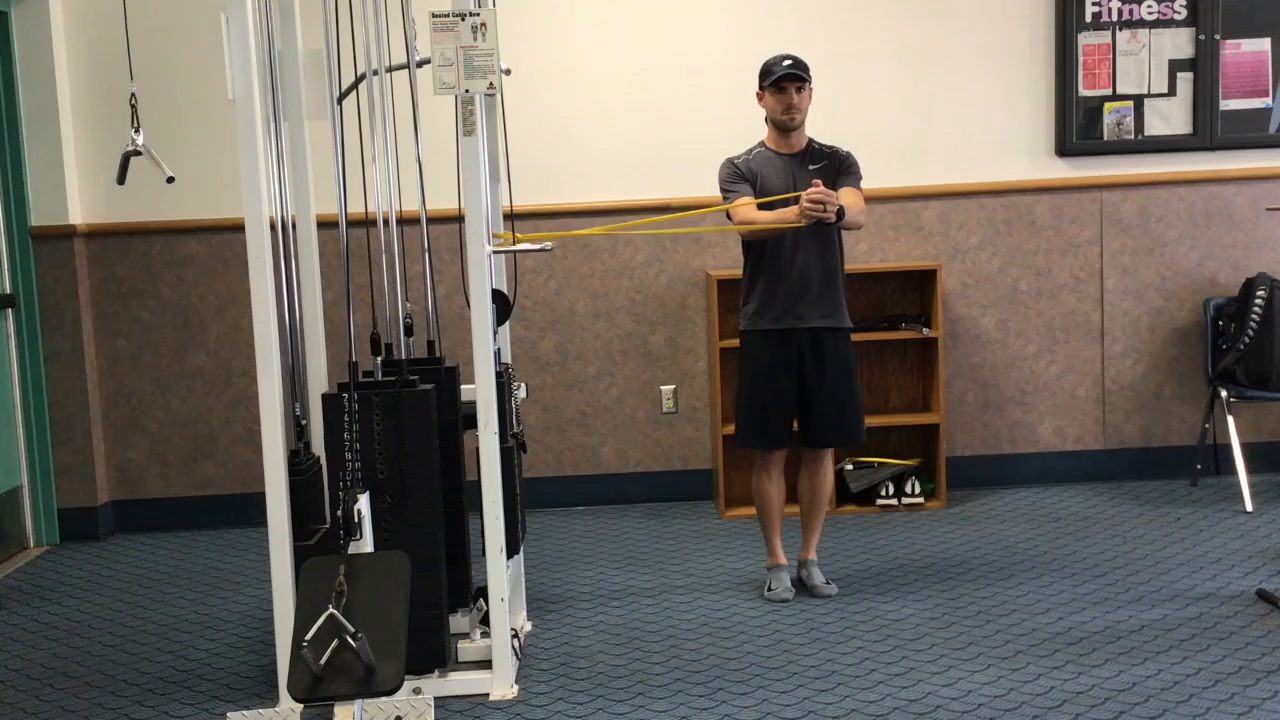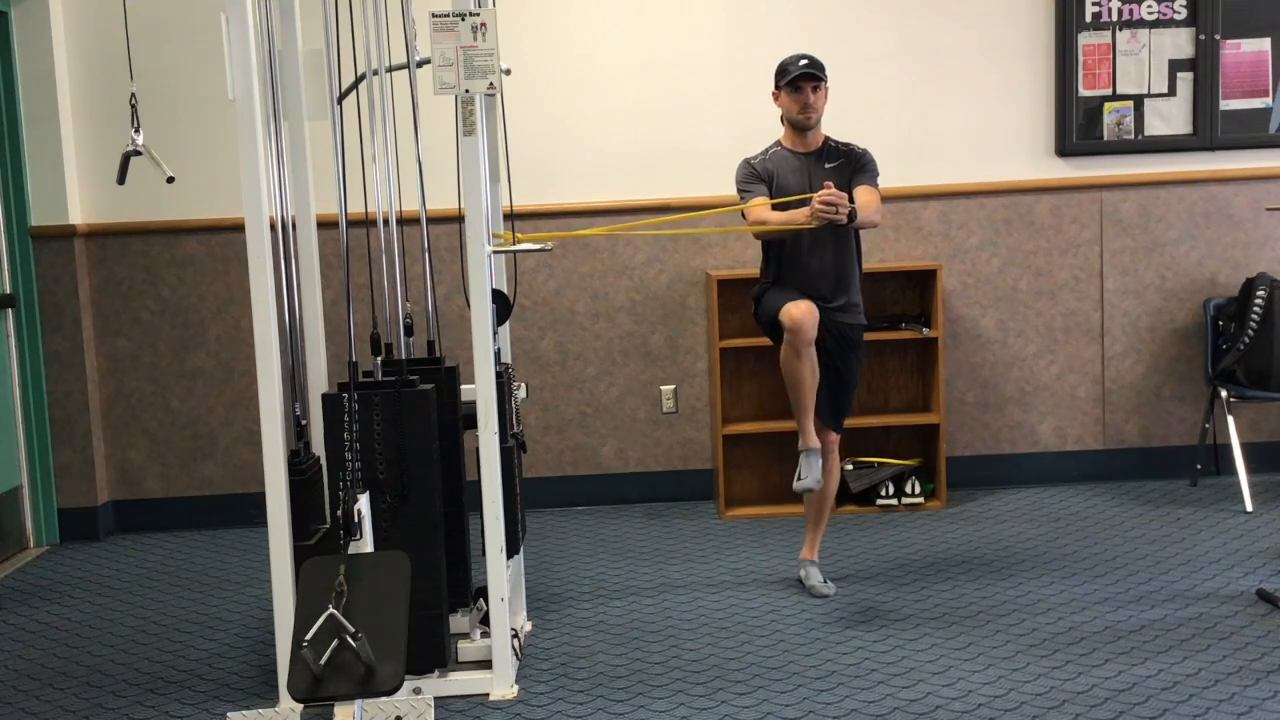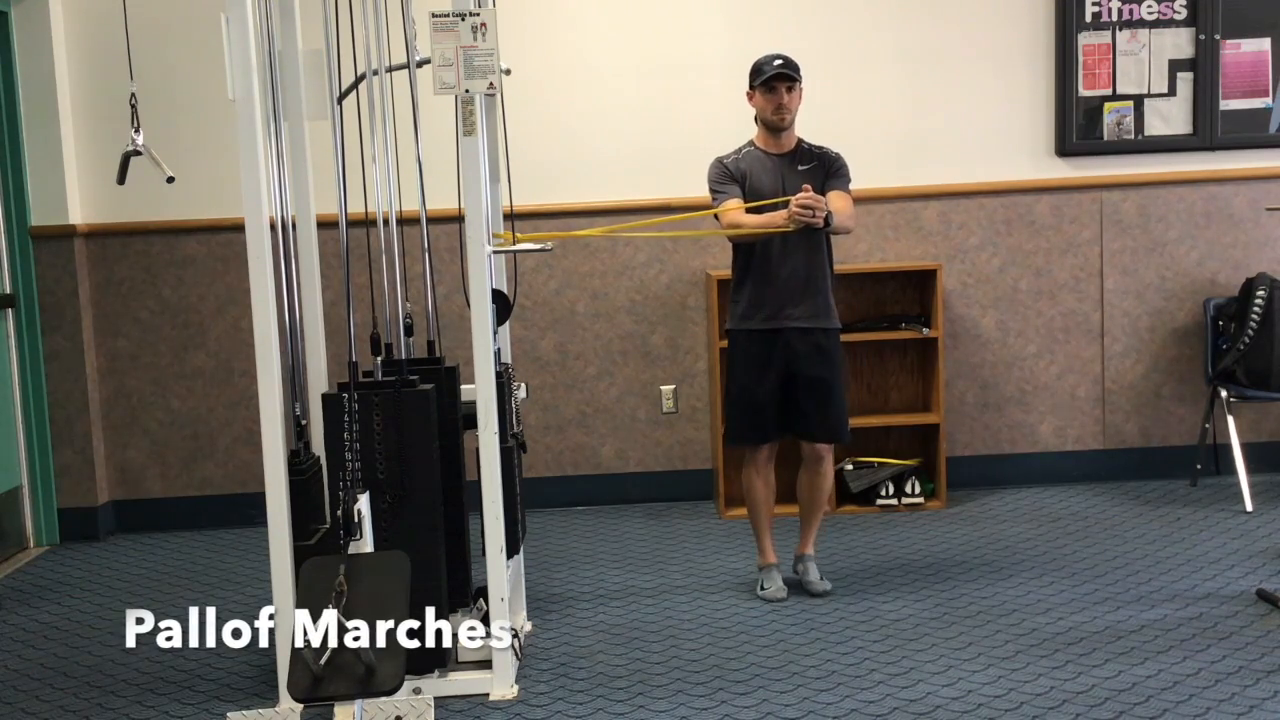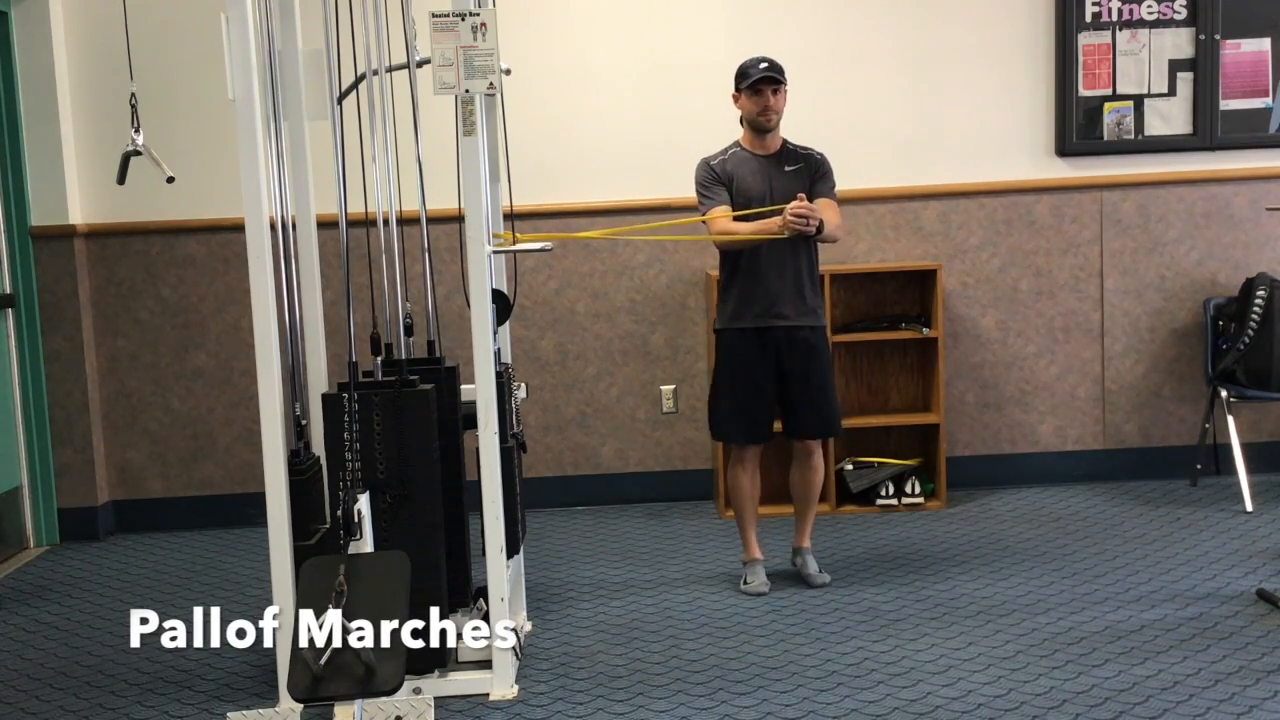
dt=1s
person 1, frame 1
left shoulder: (838, 161)
right shoulder: (740, 167)
left elbow: (858, 215)
right elbow: (747, 222)
left wrist: (834, 210)
right wrist: (796, 212)
left hip: (827, 324)
right hip: (767, 327)
left knee: (820, 448)
right knee: (769, 452)
left ankle: (809, 558)
right ankle: (776, 561)
person 1, frame 2
left shoulder: (855, 159)
right shoulder: (756, 167)
left elbow: (873, 213)
right elbow: (760, 222)
left wrist: (846, 212)
right wrist: (808, 213)
left hip: (843, 309)
right hip: (783, 294)
left knee: (832, 438)
right knee: (803, 321)
left ankle: (809, 556)
right ankle: (806, 446)
person 1, frame 3
left shoulder: (827, 162)
right shoulder: (728, 167)
left elbow: (847, 220)
right elbow: (734, 225)
left wrist: (822, 216)
right wrist: (786, 216)
left hip: (815, 325)
right hip: (754, 327)
left knee: (819, 449)
right knee: (759, 450)
left ankle: (806, 553)
right ankle: (768, 562)
person 1, frame 4
left shoulder: (812, 163)
right shoulder: (715, 167)
left elbow: (834, 228)
right elbow: (722, 233)
left wrist: (814, 224)
right wrist: (780, 224)
left hip: (803, 322)
right hip: (743, 326)
left knee: (810, 443)
right knee: (745, 447)
left ankle: (803, 546)
right ankle: (752, 556)
